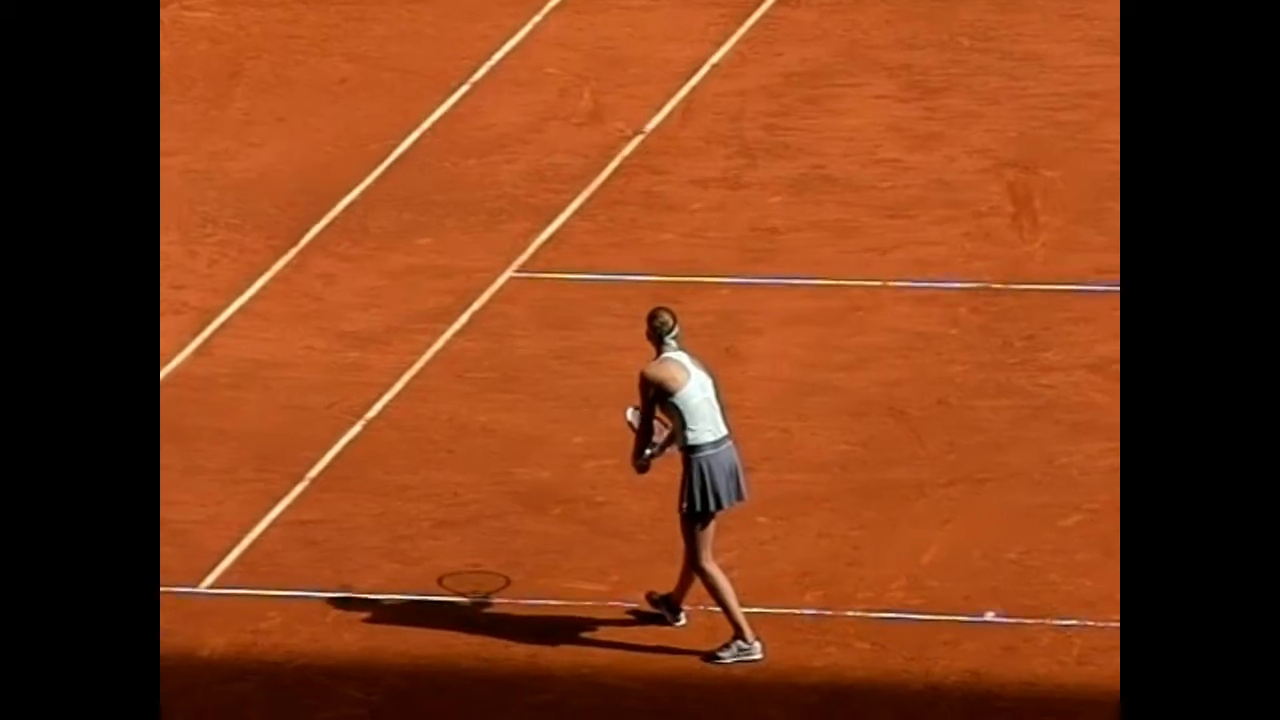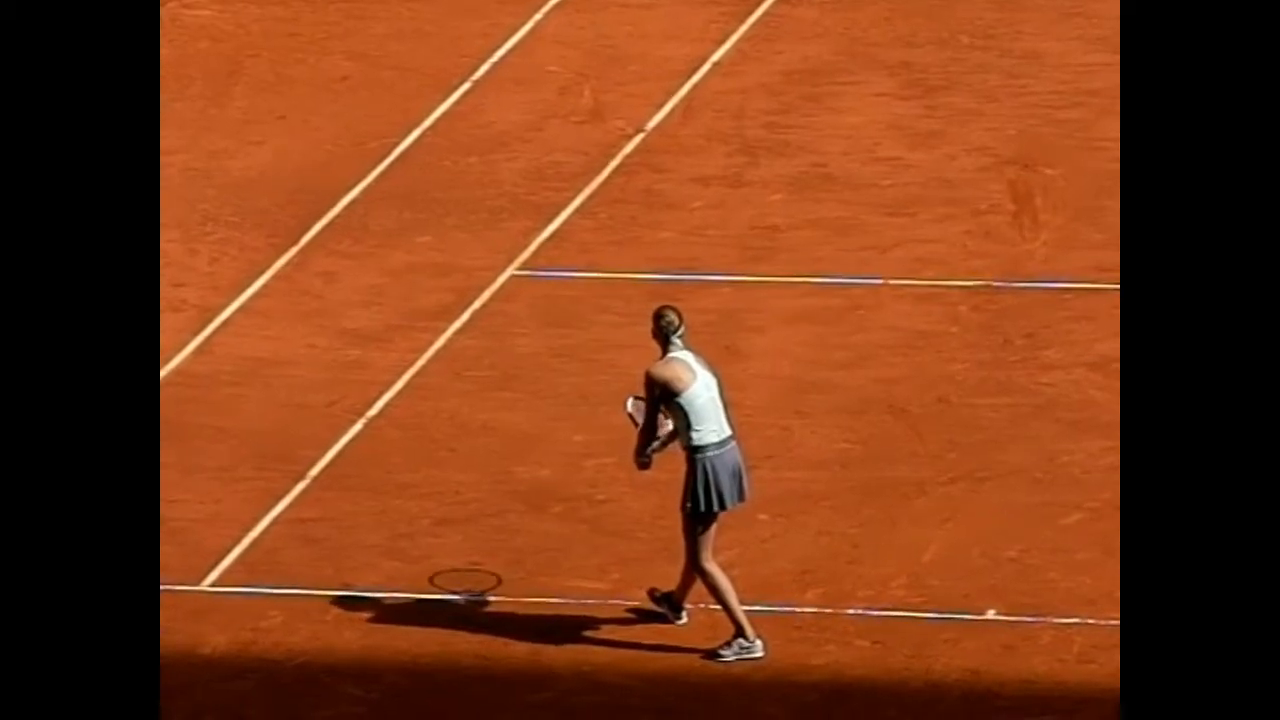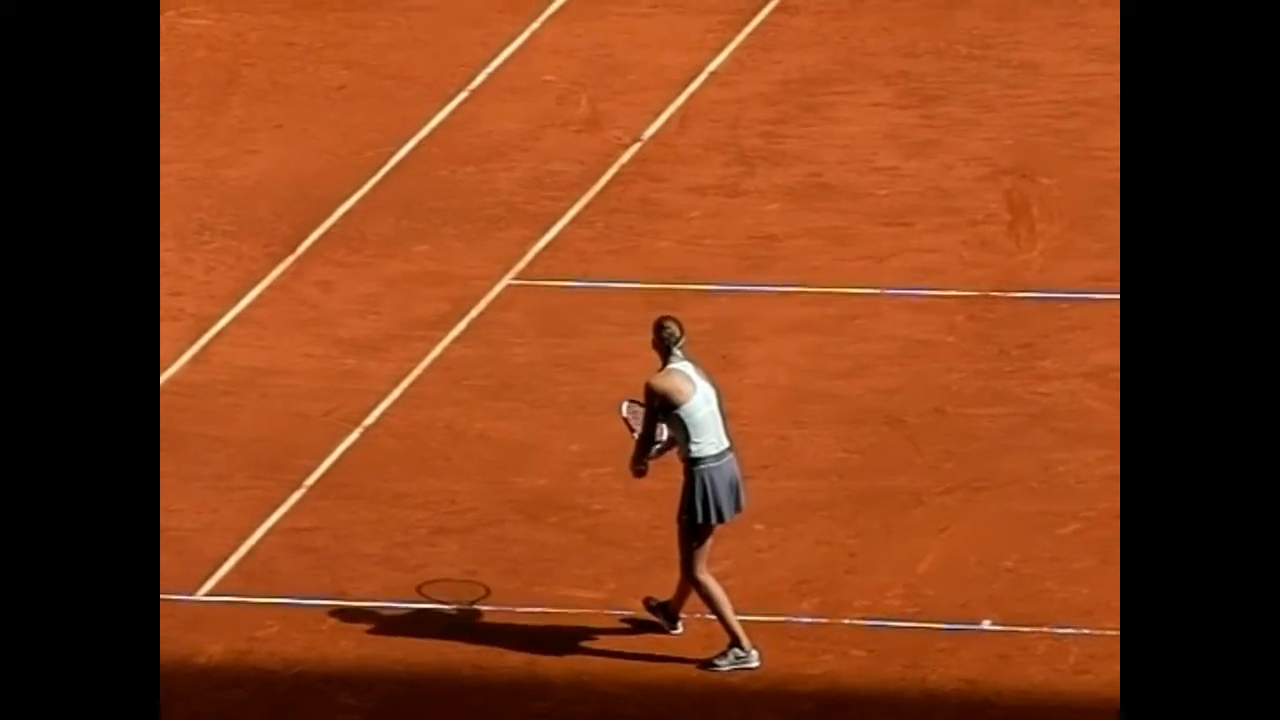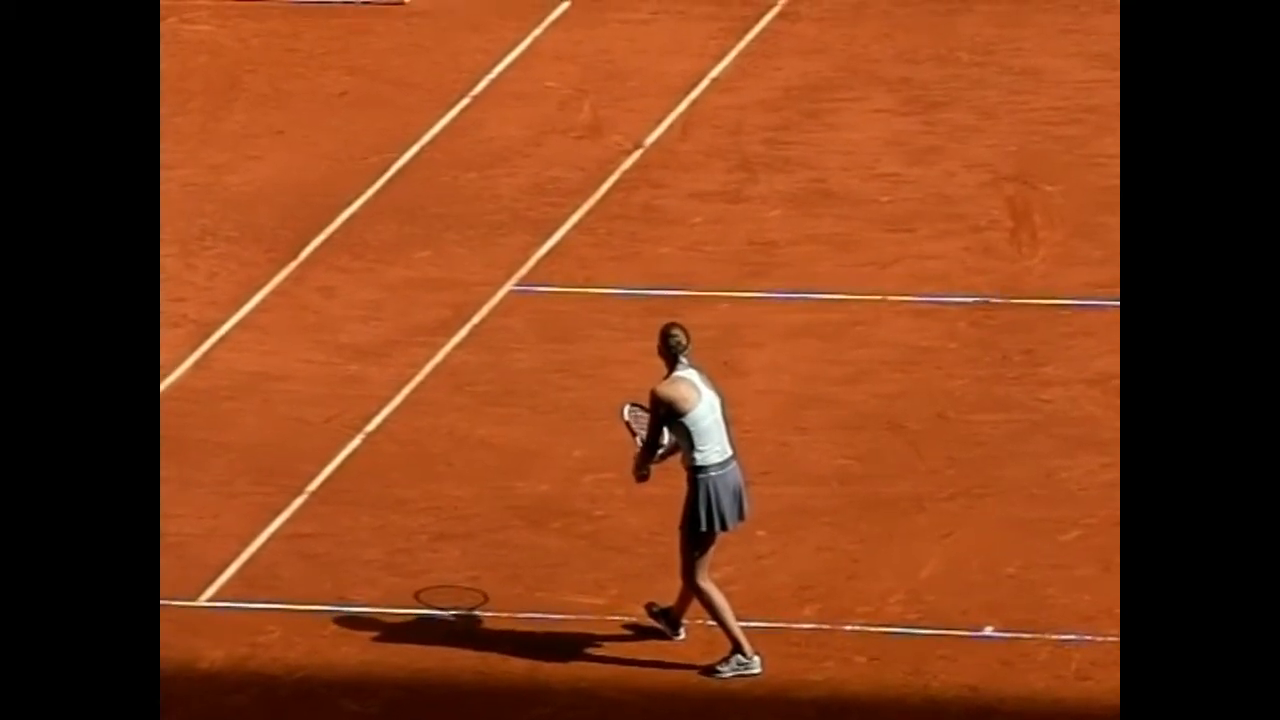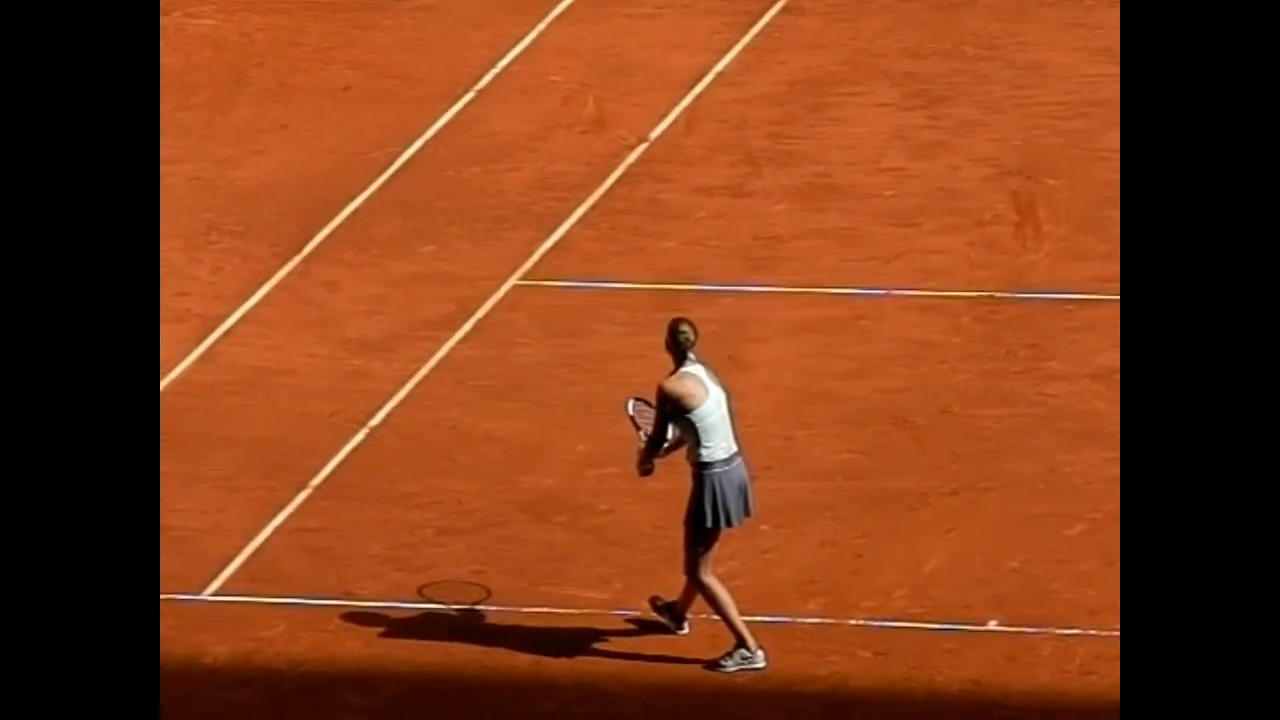
dt=0.7s
person 1, frame 1
left shoulder: (652, 372)
right shoulder: (692, 362)
left elbow: (645, 426)
left wrist: (638, 459)
right wrist: (659, 450)
left hip: (704, 462)
right hip: (723, 452)
left knee: (701, 560)
right knee: (694, 541)
left ankle: (746, 640)
right ankle: (674, 604)
person 1, frame 2
left shoulder: (658, 372)
right shoulder: (697, 361)
left elbow: (649, 426)
left wrist: (640, 455)
right wrist: (660, 446)
left hip: (707, 463)
right hip: (727, 453)
left knee: (701, 560)
right knee: (695, 539)
left ankle: (747, 638)
right ankle: (676, 602)
person 1, frame 3
left shoulder: (658, 384)
right shoulder: (696, 371)
left elbow: (646, 438)
left wrist: (637, 463)
right wrist: (658, 453)
left hip: (705, 474)
right hip: (724, 464)
left knee: (695, 571)
right knee: (692, 552)
left ankle: (743, 648)
right ankle: (672, 611)
person 1, frame 4
left shoulder: (664, 391)
right shoulder: (701, 379)
left elbow: (651, 445)
left wrist: (639, 467)
right wrist: (659, 458)
left hip: (709, 482)
right hip: (727, 473)
left knee: (696, 578)
right knee: (695, 559)
left ankle: (745, 655)
right ankle: (674, 618)
person 1, frame 5
left shoulder: (670, 386)
right shoulder: (707, 373)
left elbow: (657, 440)
left wrist: (643, 461)
right wrist: (661, 453)
left hip: (713, 478)
right hip: (732, 468)
left knee: (699, 572)
right knee: (699, 555)
left ankle: (749, 649)
right ankle: (678, 612)
